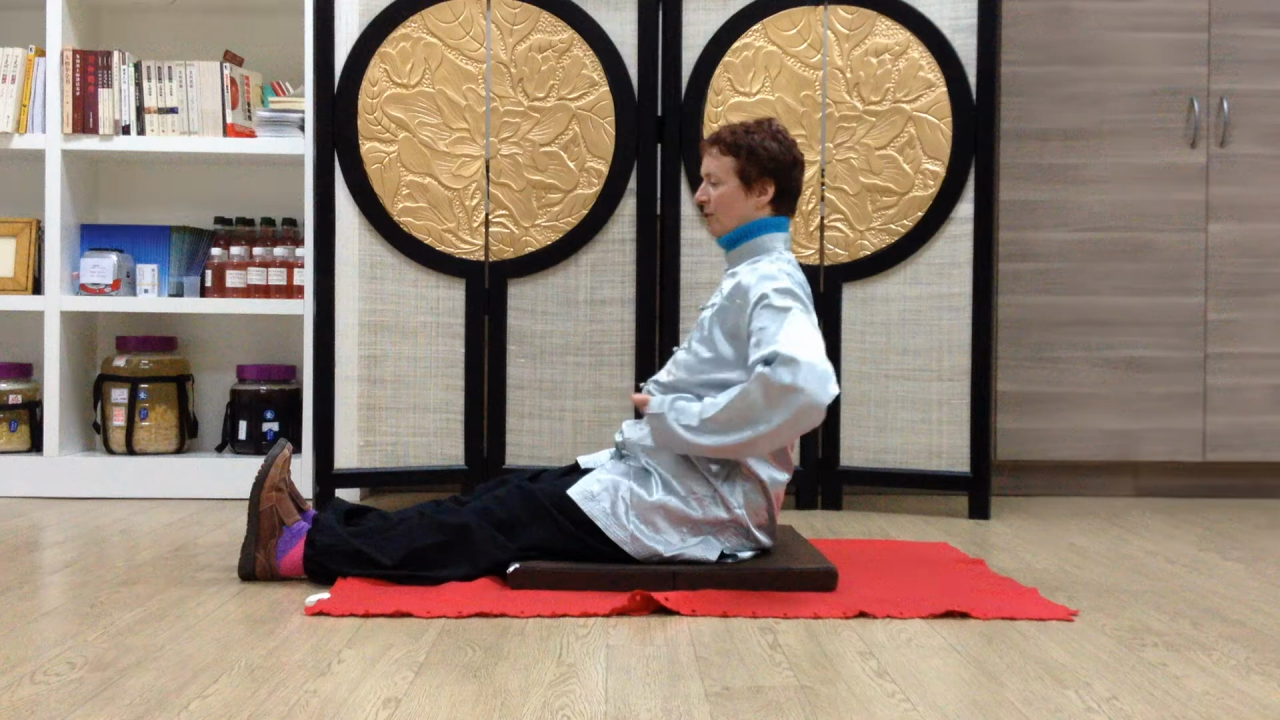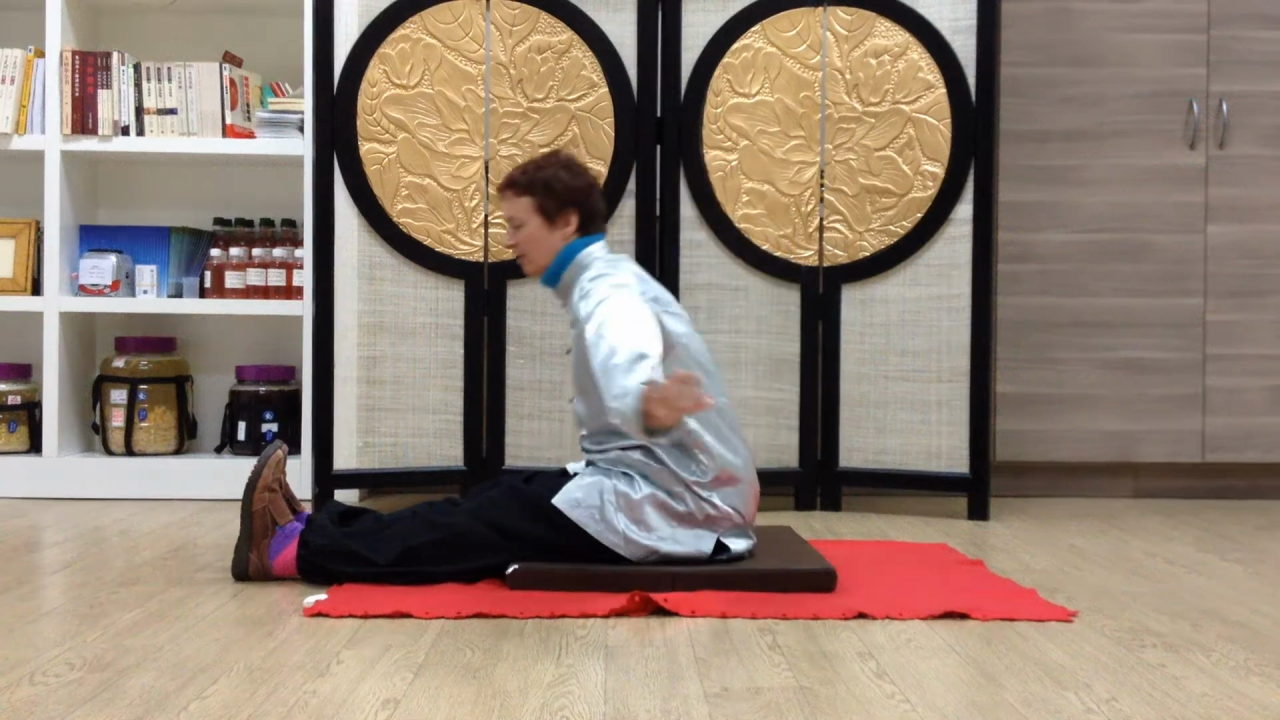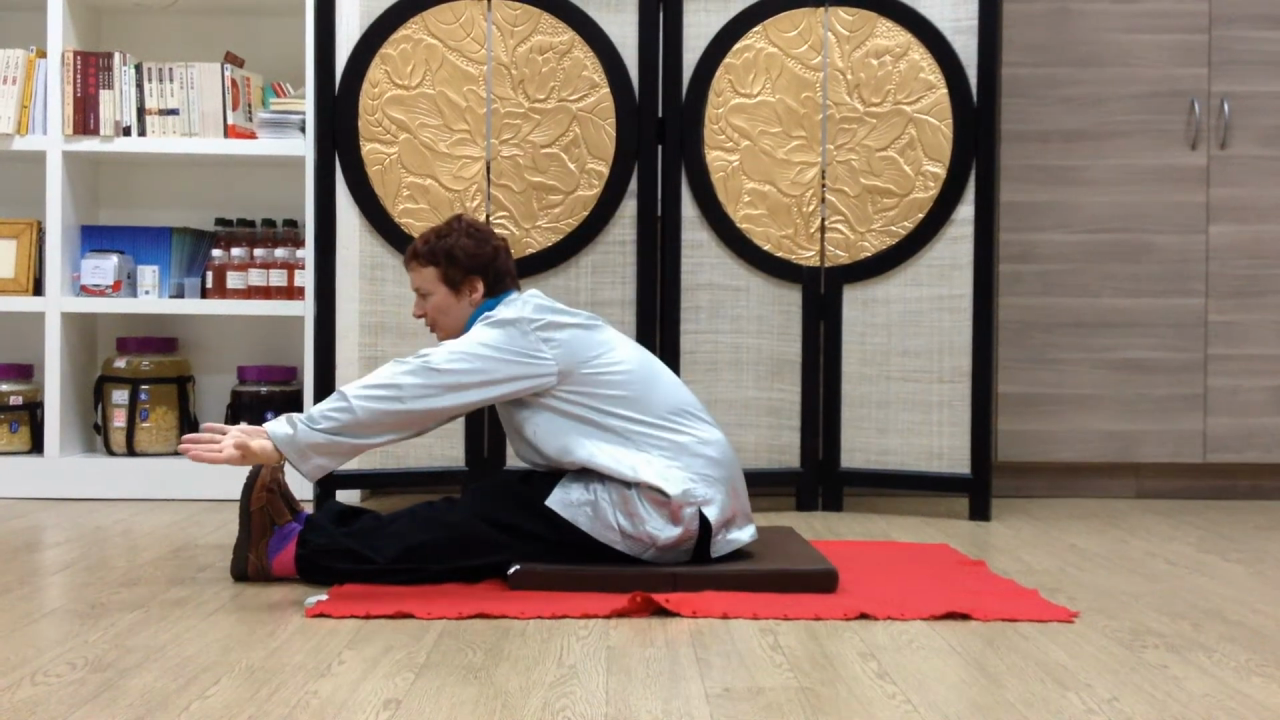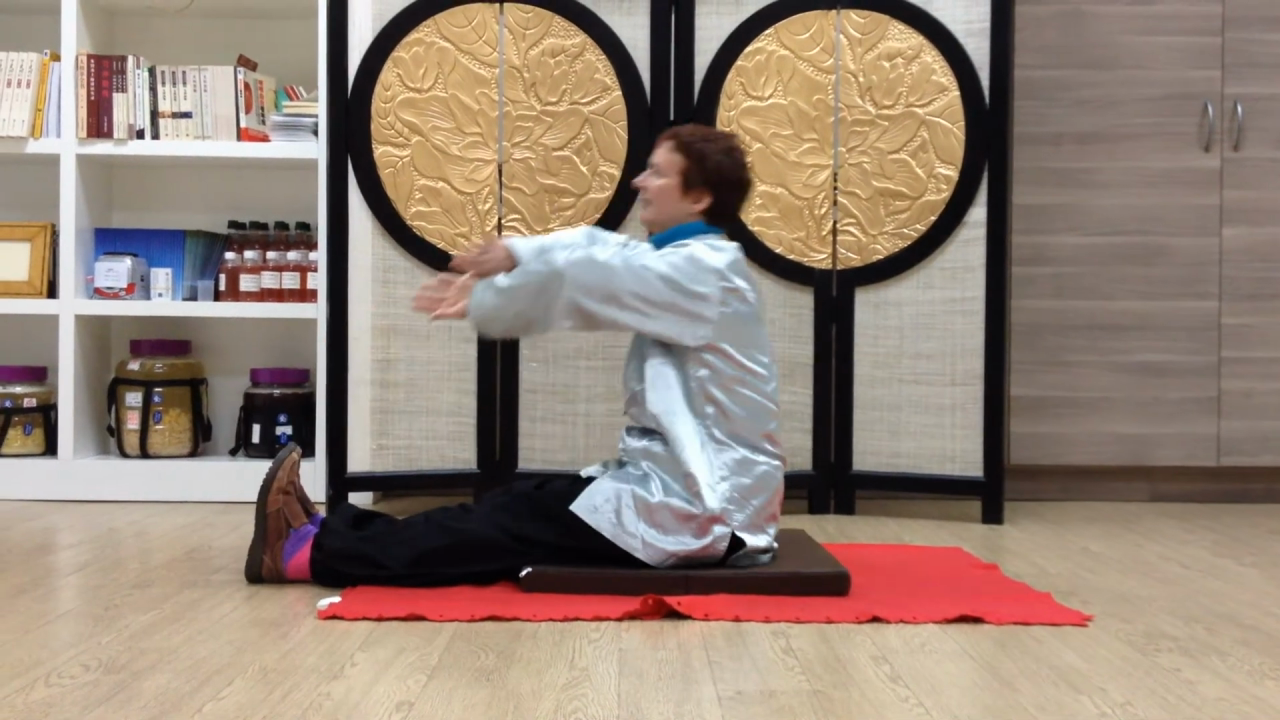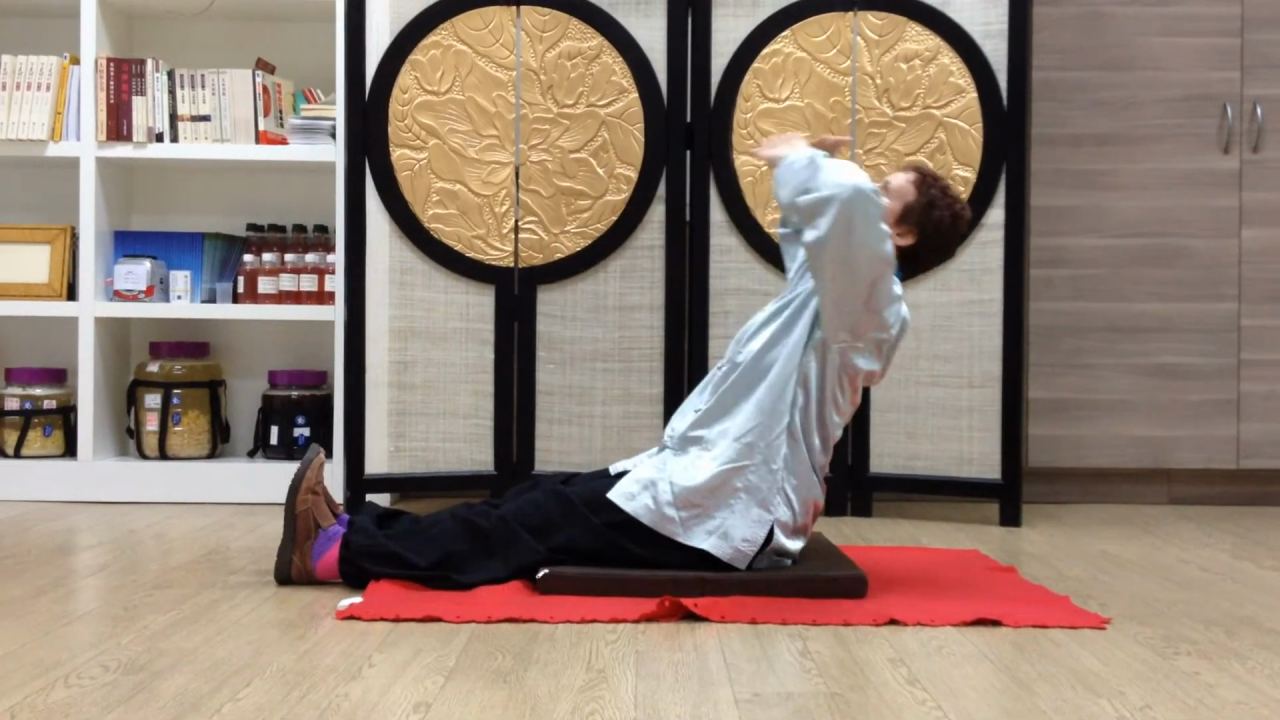
dt=1s
person 1, frame 1
left shoulder: (769, 282)
right shoulder: (757, 275)
left elbow: (802, 387)
left wrist: (674, 420)
right wrist: (665, 408)
left hip: (695, 506)
right hip: (676, 483)
left knee: (497, 522)
right knee: (506, 498)
left ankle: (300, 548)
right ankle: (320, 530)
person 1, frame 2
left shoulder: (607, 291)
right shoulder: (607, 280)
left elbow: (625, 354)
left wrist: (650, 407)
left hip: (678, 505)
right hip: (665, 488)
left knee: (488, 523)
right knee: (494, 499)
left ankle: (296, 548)
right ankle: (314, 530)
person 1, frame 3
left shoulder: (519, 335)
right shoulder: (523, 324)
left elbow: (405, 393)
right elbow: (415, 393)
left wrist: (280, 441)
right wrist: (284, 437)
left hip: (668, 506)
right hip: (669, 491)
left knee: (477, 526)
right knee: (483, 504)
left ankle: (294, 551)
right ankle: (313, 533)
person 1, frame 4
left shoulder: (703, 271)
right shoulder: (690, 260)
left elbow: (580, 277)
right elbow: (591, 253)
left wrist: (481, 300)
right wrist: (511, 255)
left hip: (698, 509)
right hip: (691, 487)
left knee: (507, 530)
right knee: (514, 507)
left ankle: (310, 553)
right ankle: (327, 533)
person 1, frame 5
left shoulder: (870, 304)
right shoulder: (839, 290)
left elbow: (852, 200)
right elbow: (816, 224)
left wrist: (803, 161)
right wrist: (800, 166)
left hip: (720, 514)
right hip: (711, 490)
left knee: (532, 528)
right knee: (537, 502)
left ankle: (336, 553)
right ankle: (353, 532)
